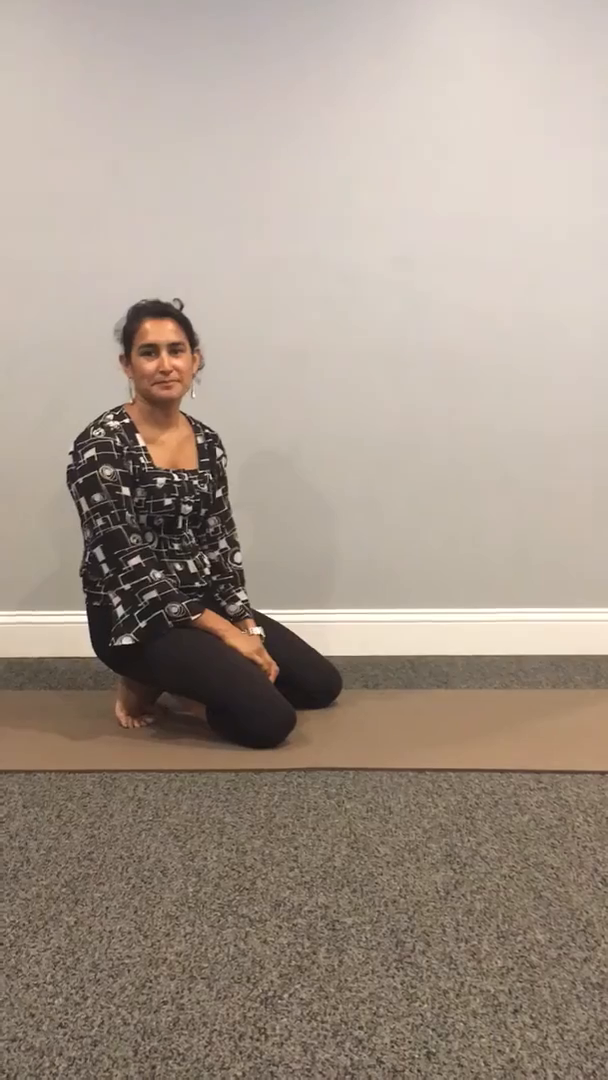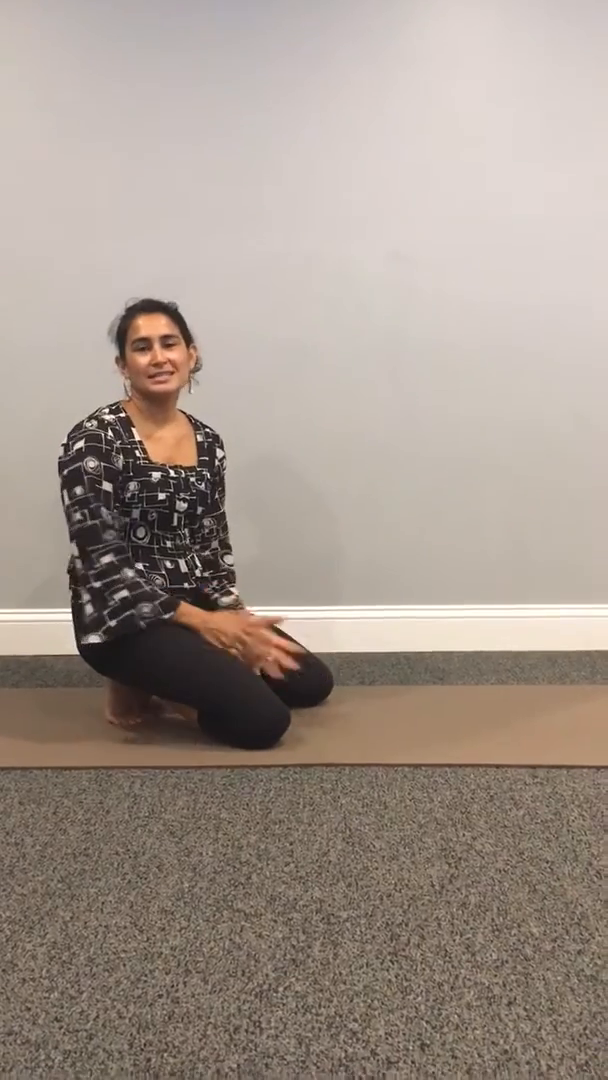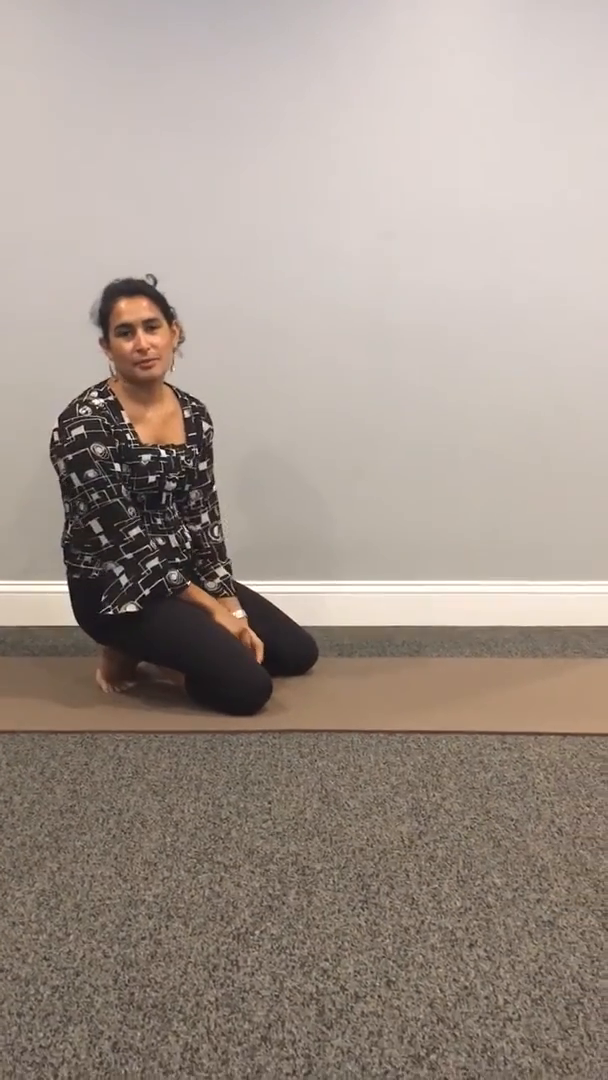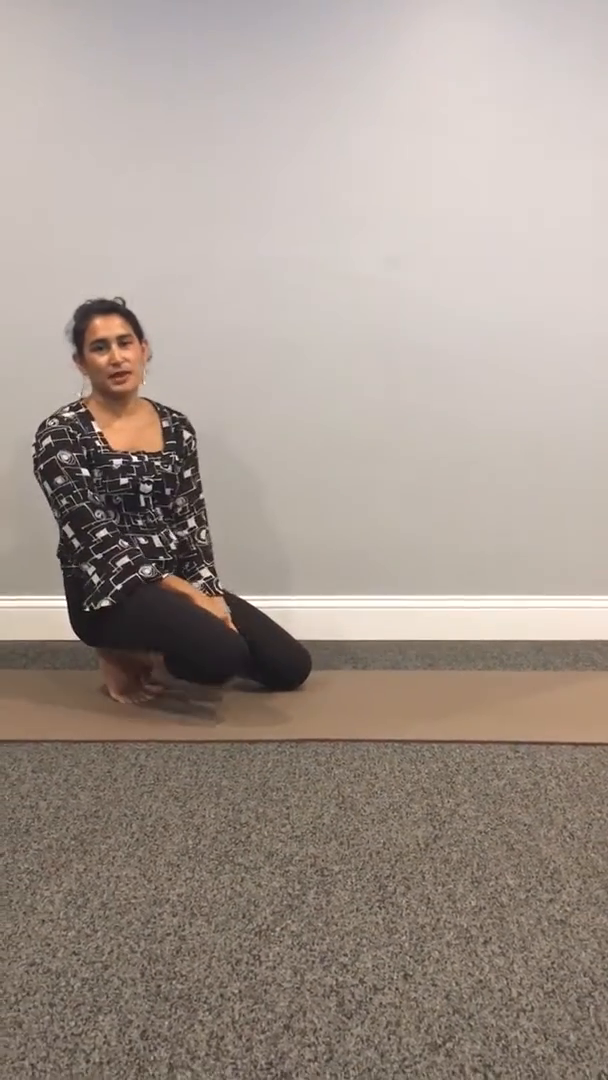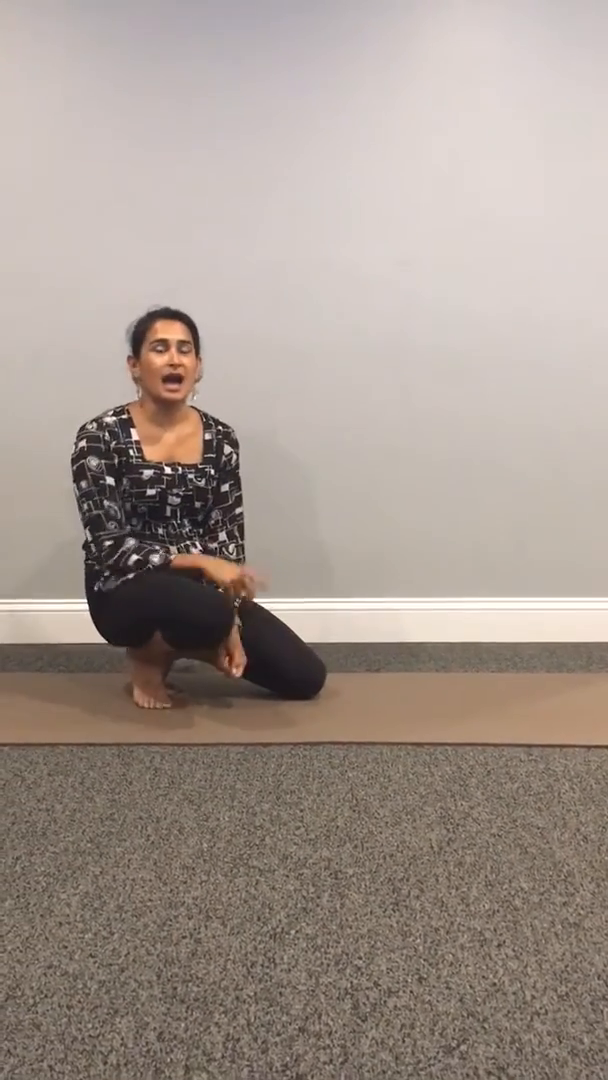
dt=1s
person 1, frame 1
left shoulder: (206, 442)
right shoulder: (102, 445)
left elbow: (221, 545)
right elbow: (128, 565)
left wrist: (247, 627)
right wrist: (225, 632)
left hip: (202, 603)
right hip: (134, 618)
left knee: (321, 684)
right knee: (270, 719)
left ankle: (176, 676)
right ankle: (145, 684)
person 1, frame 2
left shoulder: (207, 441)
right shoulder: (93, 440)
left elbow: (213, 548)
right elbow: (100, 562)
left wrist: (237, 618)
right wrist: (201, 622)
left hip: (192, 605)
right hip: (124, 620)
left knee: (312, 682)
right knee: (263, 720)
left ankle: (167, 680)
right ankle: (138, 684)
person 1, frame 3
left shoulder: (193, 414)
right shoulder: (85, 424)
left elbow: (203, 519)
right elbow: (123, 539)
left wrist: (232, 608)
right wrist: (212, 610)
left hip: (180, 574)
right hip: (114, 588)
left knee: (298, 652)
right knee: (248, 687)
left ankle: (152, 645)
right ankle: (128, 651)
person 1, frame 4
left shoulder: (175, 427)
right shoulder: (60, 435)
left elbow: (193, 523)
right elbow: (97, 541)
left wrist: (210, 599)
right wrist: (191, 596)
left hip: (180, 583)
right hip: (107, 592)
left knee: (292, 667)
right knee: (223, 654)
left ankle: (151, 646)
right ankle: (123, 654)
person 1, frame 5
left shoulder: (220, 438)
right shoulder: (100, 437)
left elbow: (229, 535)
right elbow: (111, 544)
left wrist: (230, 618)
right wrist: (205, 563)
left hip: (200, 590)
right hip: (125, 593)
left knee: (306, 678)
right knee: (205, 610)
left ankle: (180, 642)
right ankle: (148, 655)
